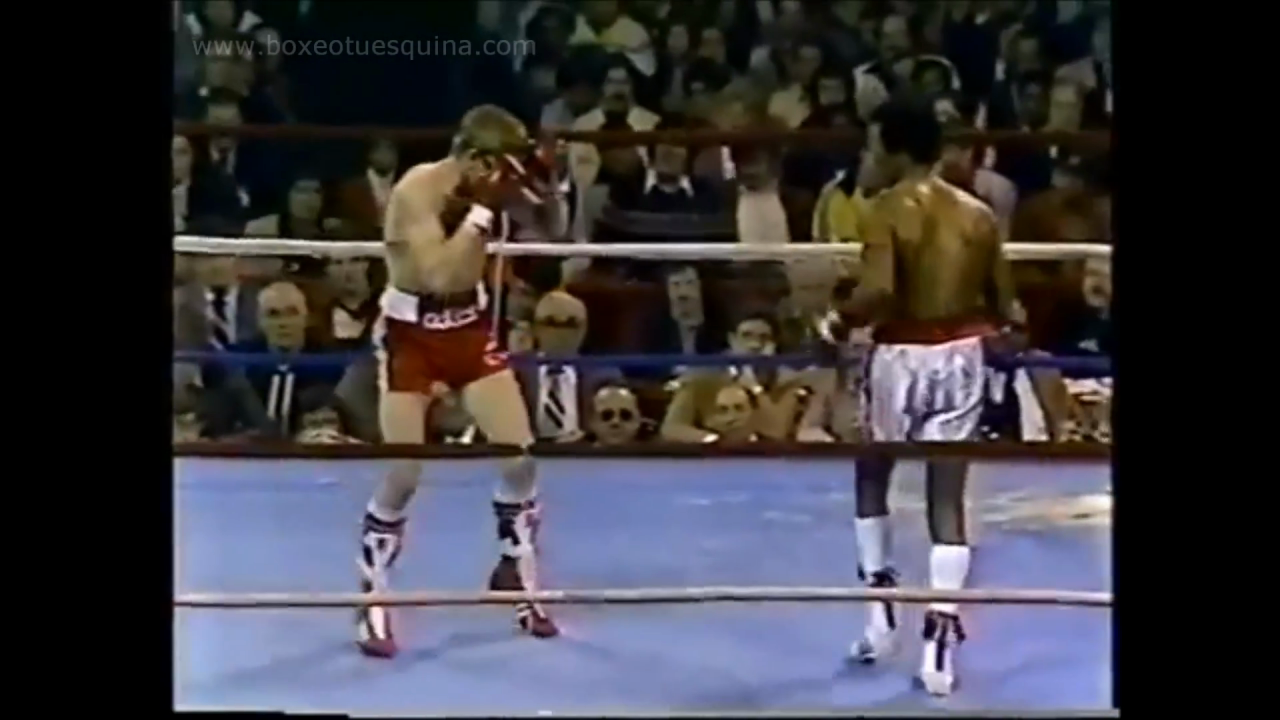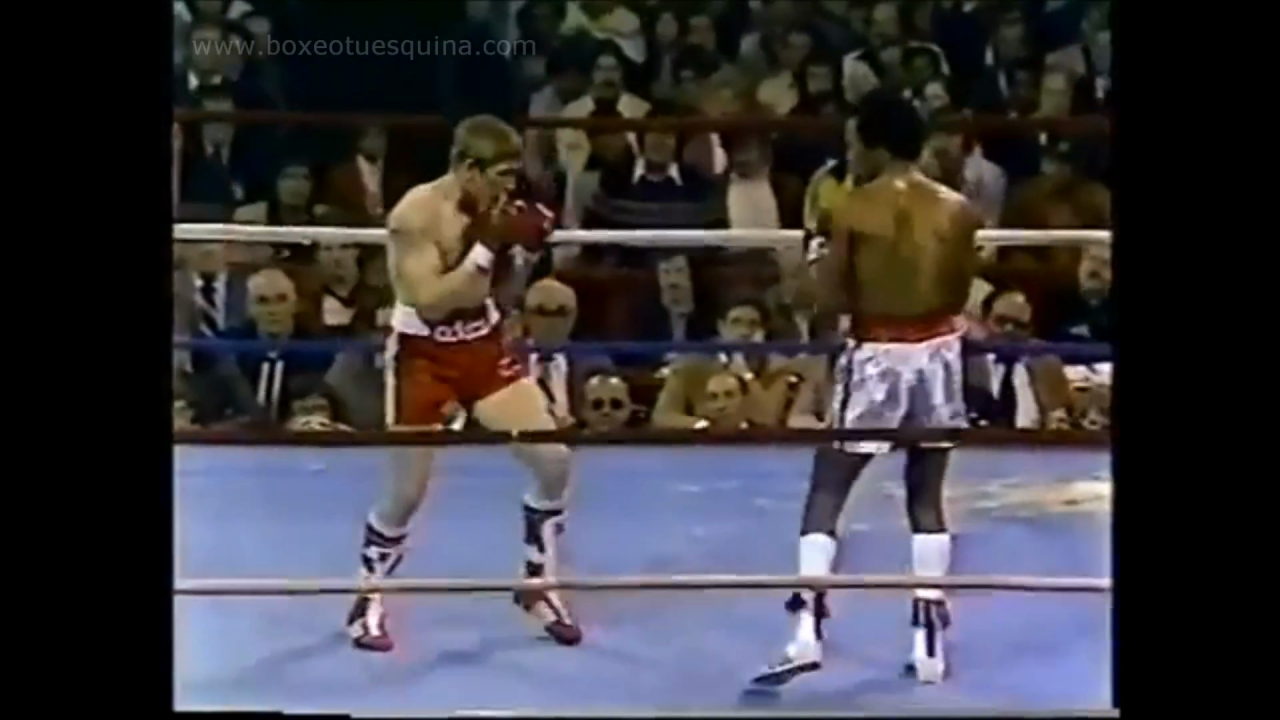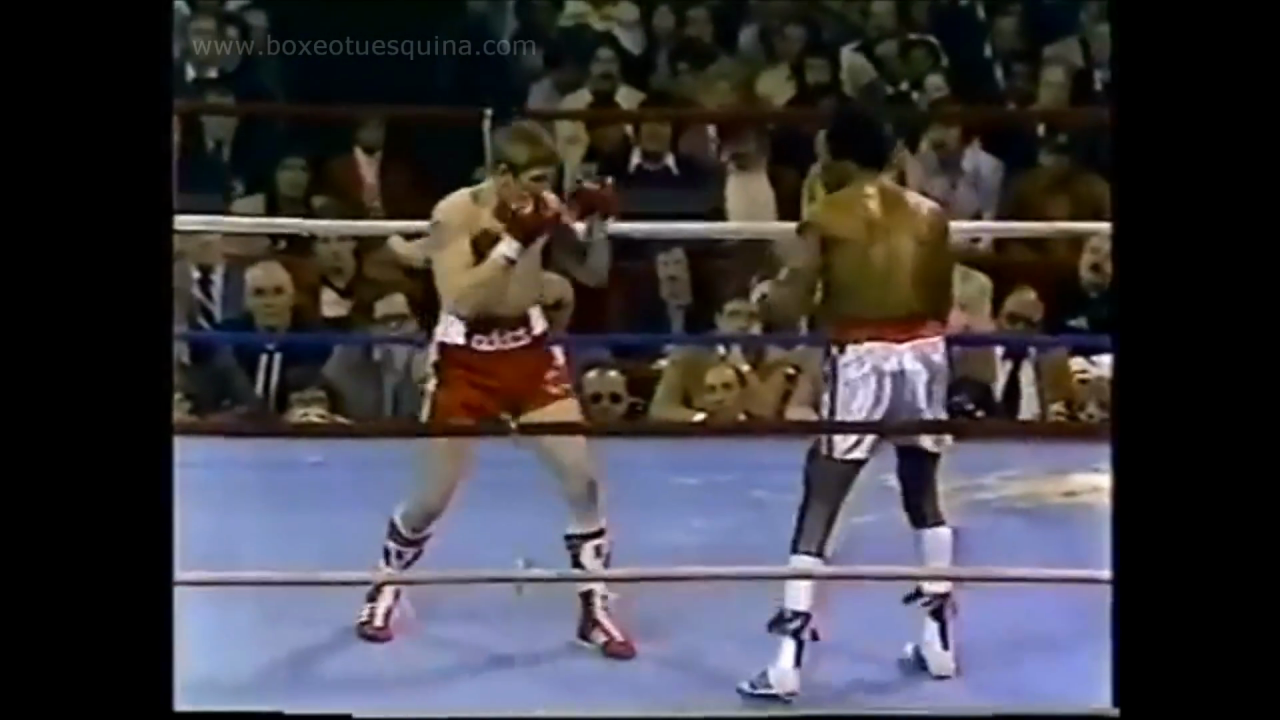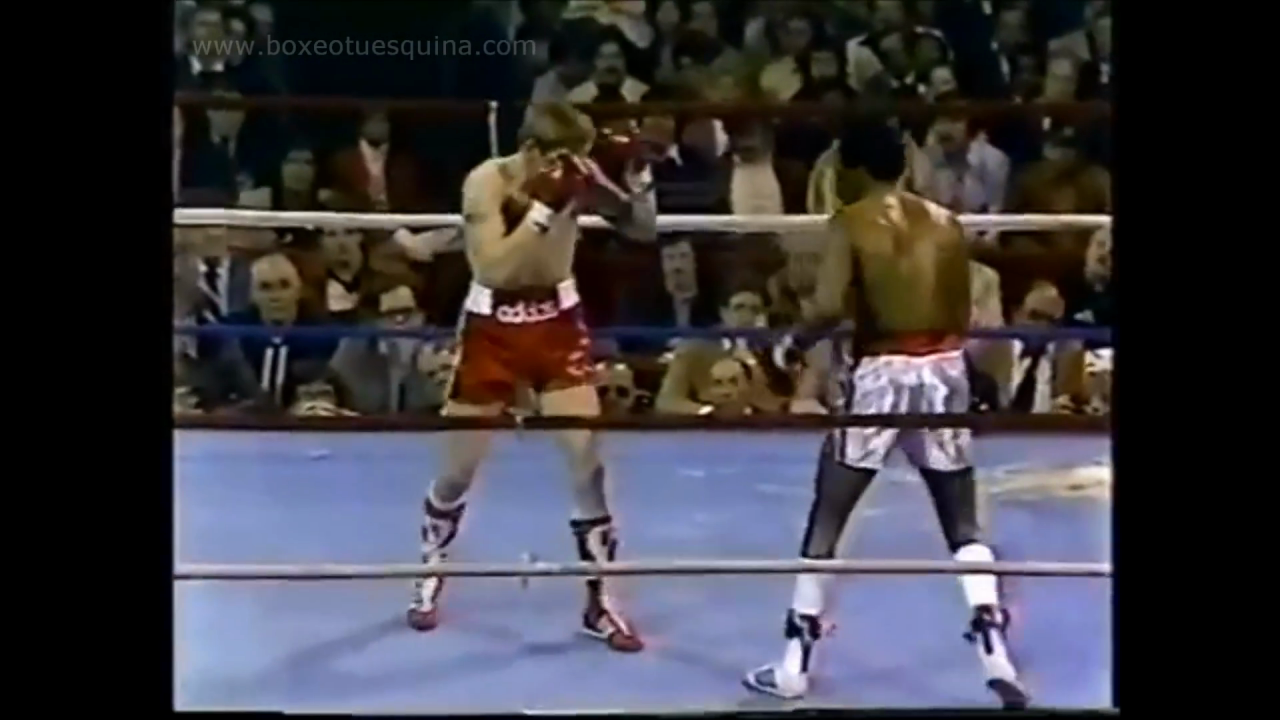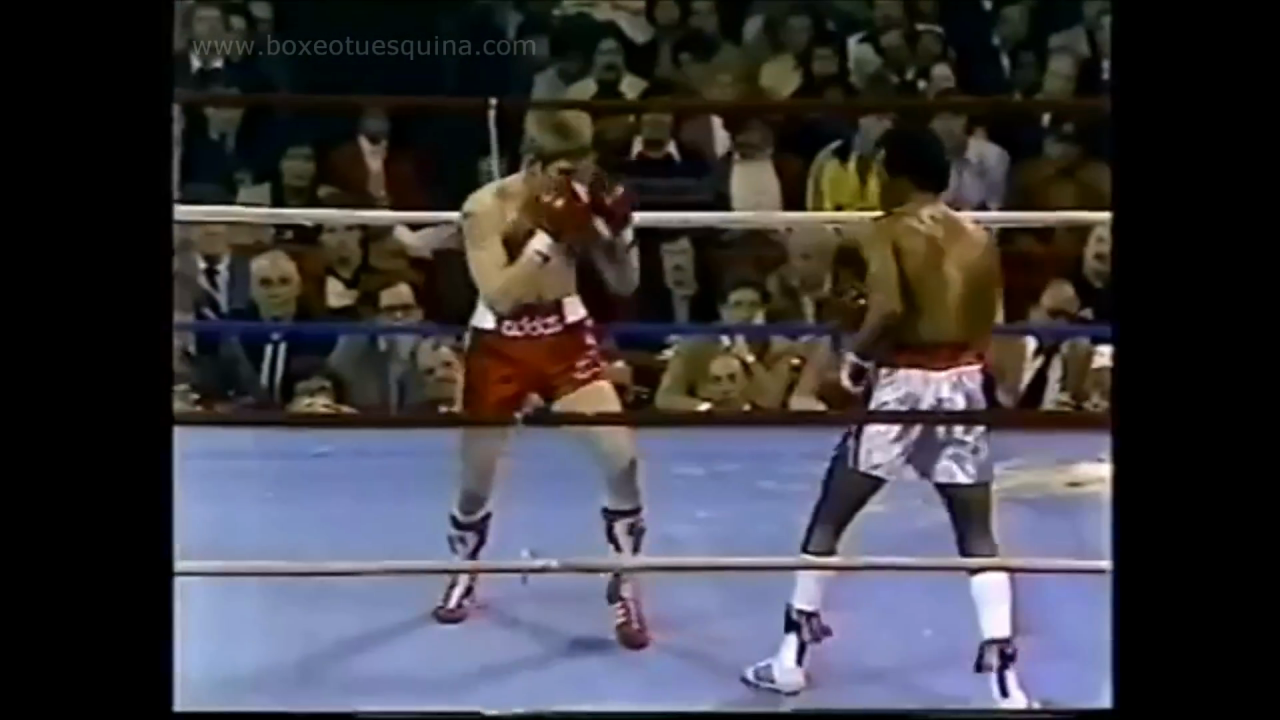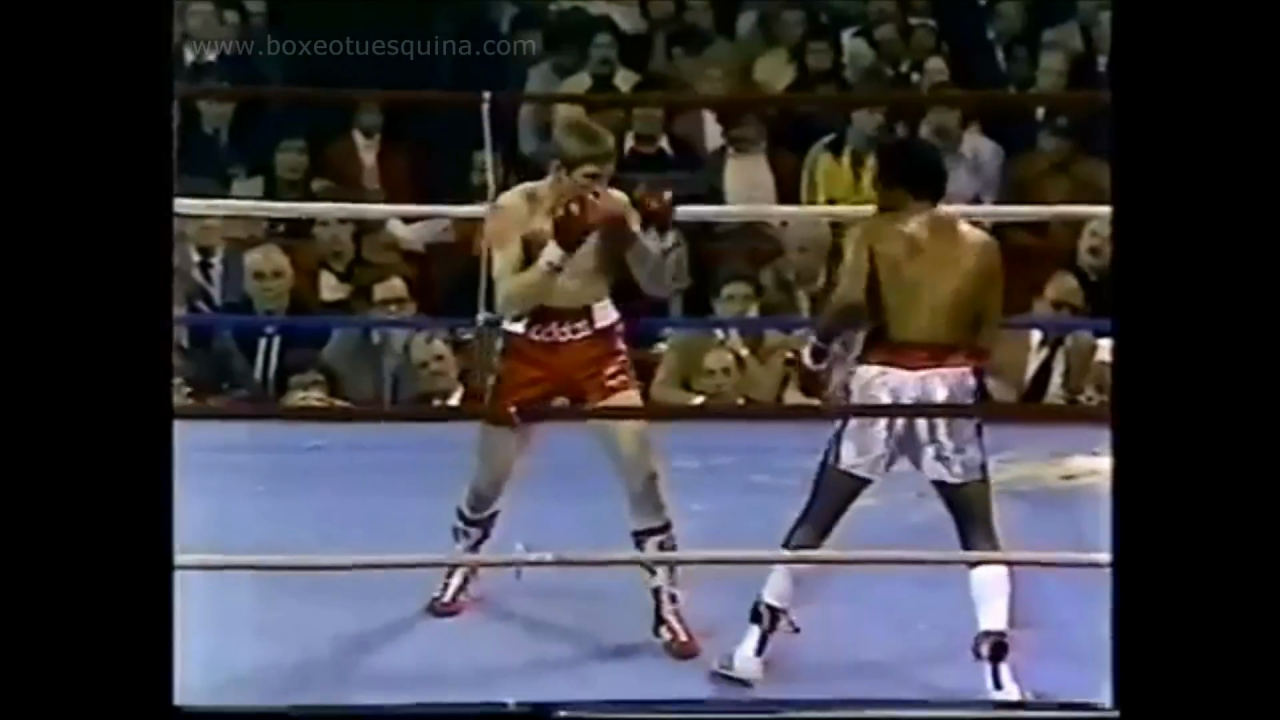
dt=0.2s
person 1, frame 1
left shoulder: (886, 209)
right shoulder: (979, 214)
left elbow: (878, 288)
right elbow: (1002, 308)
left wrist: (835, 320)
left hip: (901, 356)
right hip: (960, 356)
left knee: (871, 482)
right knee: (947, 502)
left ankle: (882, 614)
right ankle: (938, 648)
person 1, frame 2
left shoulder: (854, 208)
right shoulder: (958, 210)
left elbow: (831, 298)
right elbow: (957, 297)
left wrist: (819, 259)
left hip: (878, 357)
right hip: (939, 352)
left knee: (826, 494)
right knee: (926, 498)
left ankle: (808, 631)
right ankle: (928, 641)
person 1, frame 3
left shoulder: (826, 215)
right shoulder: (929, 214)
left elbow: (795, 302)
right elbow: (942, 304)
left wrist: (764, 292)
left hip: (861, 359)
right hip: (922, 354)
left knee: (819, 505)
right knee: (923, 498)
left ankle: (789, 658)
right ankle: (939, 638)
person 1, frame 4
left shoulder: (850, 224)
right shoulder: (946, 223)
left elbow: (829, 307)
right elbow: (961, 316)
left wrist: (787, 349)
left hip: (880, 371)
right hip: (942, 367)
left knee: (828, 514)
right knee: (961, 521)
left ankle: (796, 661)
right ankle: (993, 650)
person 1, frame 5
left shoulder: (888, 232)
right shoulder: (980, 240)
left elbow: (889, 309)
right elbow: (984, 329)
left wrist: (854, 362)
left hip: (903, 383)
right hip: (962, 383)
left knee: (829, 518)
right knee: (977, 537)
left ankle: (792, 657)
right ankle: (1005, 679)
person 1, frame 6
left shoulder: (871, 234)
right shoulder: (980, 245)
left elbow: (850, 301)
right elbow: (986, 339)
left wrist: (816, 349)
left hip: (883, 381)
right hip: (951, 385)
left knee: (817, 518)
right knee: (979, 532)
left ankle: (753, 648)
right ankle: (999, 671)
person 2, frame 1
left shoulder: (487, 183)
right shoulder: (417, 189)
right elbow: (440, 274)
left wrist: (543, 184)
right wrist: (483, 210)
left hip: (471, 326)
right hip: (410, 334)
left knee: (520, 456)
right knee: (403, 475)
left ankle: (515, 574)
right ankle: (371, 596)
person 2, frame 2
left shoulder: (490, 204)
right shoulder: (418, 212)
left elbow: (500, 280)
right elbow: (431, 302)
left wrist: (531, 237)
right wrist: (487, 250)
left hip: (483, 342)
right hip: (422, 350)
left knee: (554, 459)
right knee: (407, 492)
left ankle: (539, 583)
right ankle: (369, 601)
person 2, frame 3
left shoulder: (541, 207)
right shoulder: (456, 212)
right elbow: (461, 300)
left wrist: (595, 224)
right wrist: (513, 243)
left hip: (529, 350)
right hip: (465, 357)
left knee: (582, 480)
right knee: (432, 497)
left ankle: (595, 610)
right ankle: (384, 590)
person 2, frame 4
left shoulder: (574, 176)
right shoulder: (485, 183)
right elbow: (494, 267)
right wrist: (545, 208)
left hip: (558, 324)
right hip: (492, 330)
left knee: (589, 467)
right knee: (458, 470)
left ankle: (600, 600)
right ankle: (431, 573)
person 2, frame 5
left shoulder: (578, 198)
right shoulder: (486, 207)
left elbow: (625, 284)
right elbow: (498, 295)
left wrist: (619, 232)
right wrist: (549, 238)
left hip: (565, 338)
right hip: (499, 346)
left knee: (621, 459)
right knee: (475, 482)
left ankle: (623, 590)
right ankle: (463, 577)
person 2, frame 6
left shoulder: (615, 206)
right shoulder: (513, 208)
right elbow: (509, 301)
left wrist: (654, 231)
right wrist: (559, 248)
left hip: (596, 342)
right hip: (528, 347)
left knee: (642, 474)
right knee: (488, 479)
left ankle: (666, 606)
right ankle: (461, 569)
